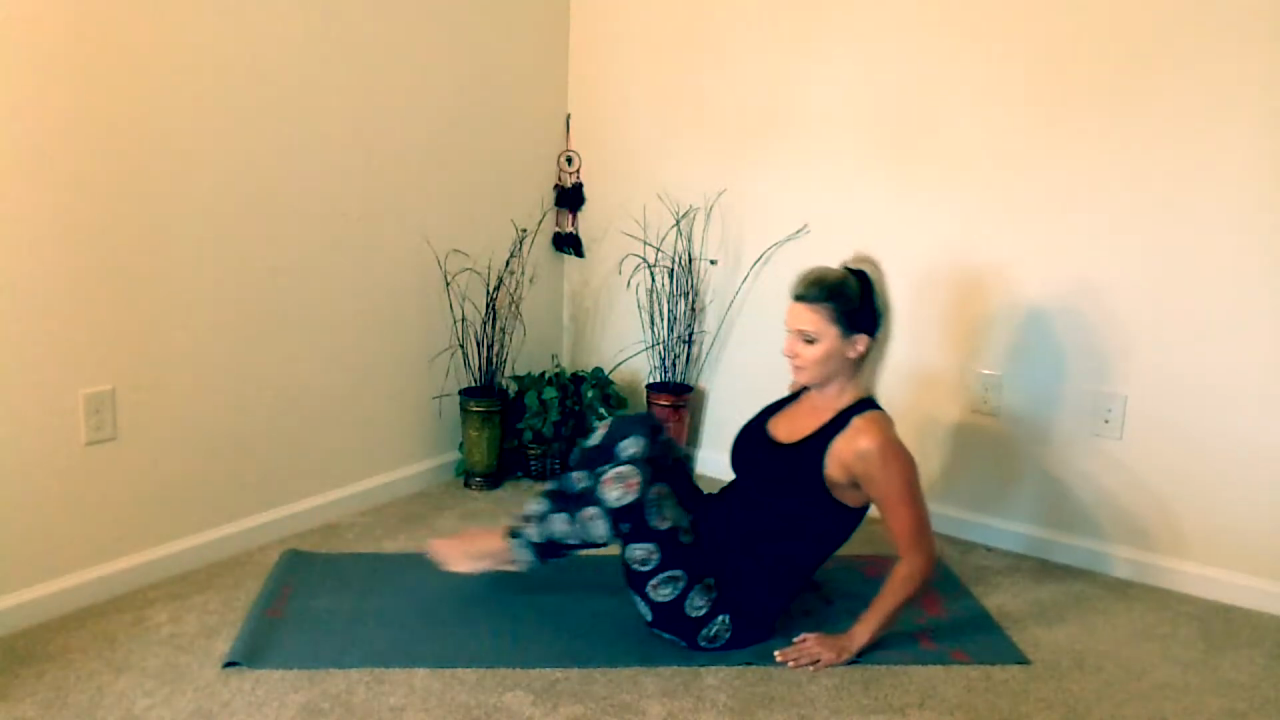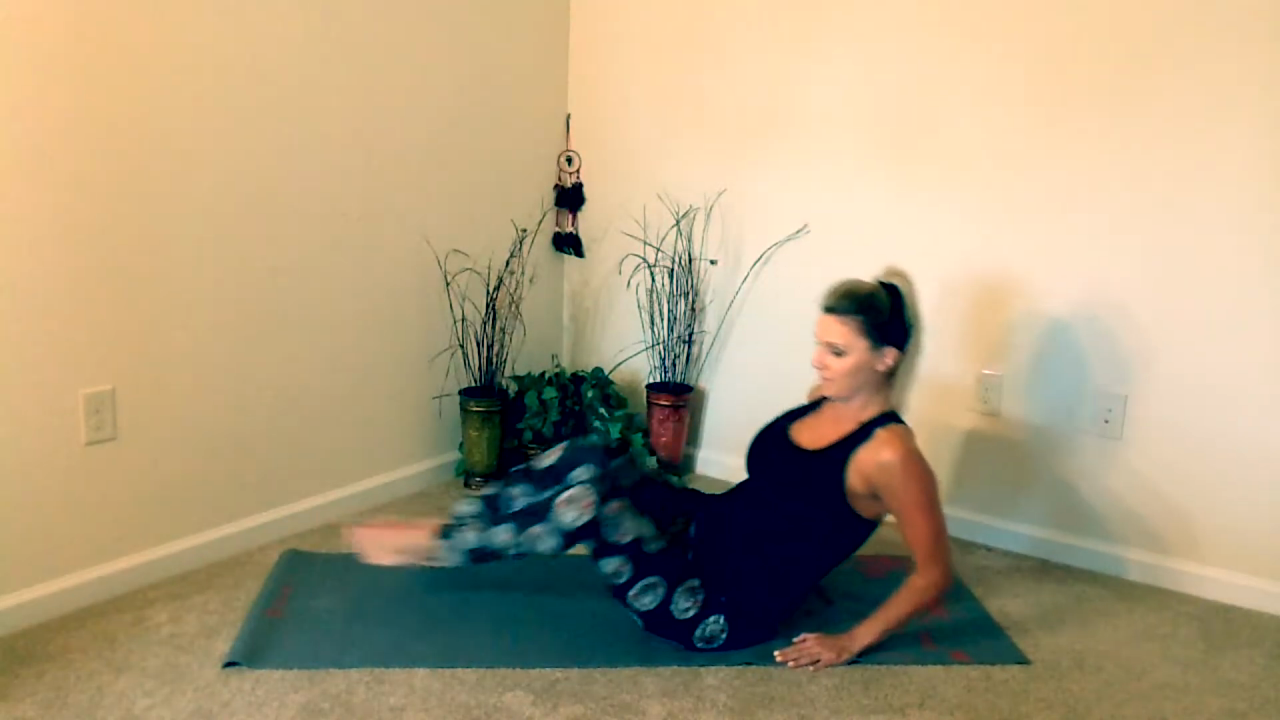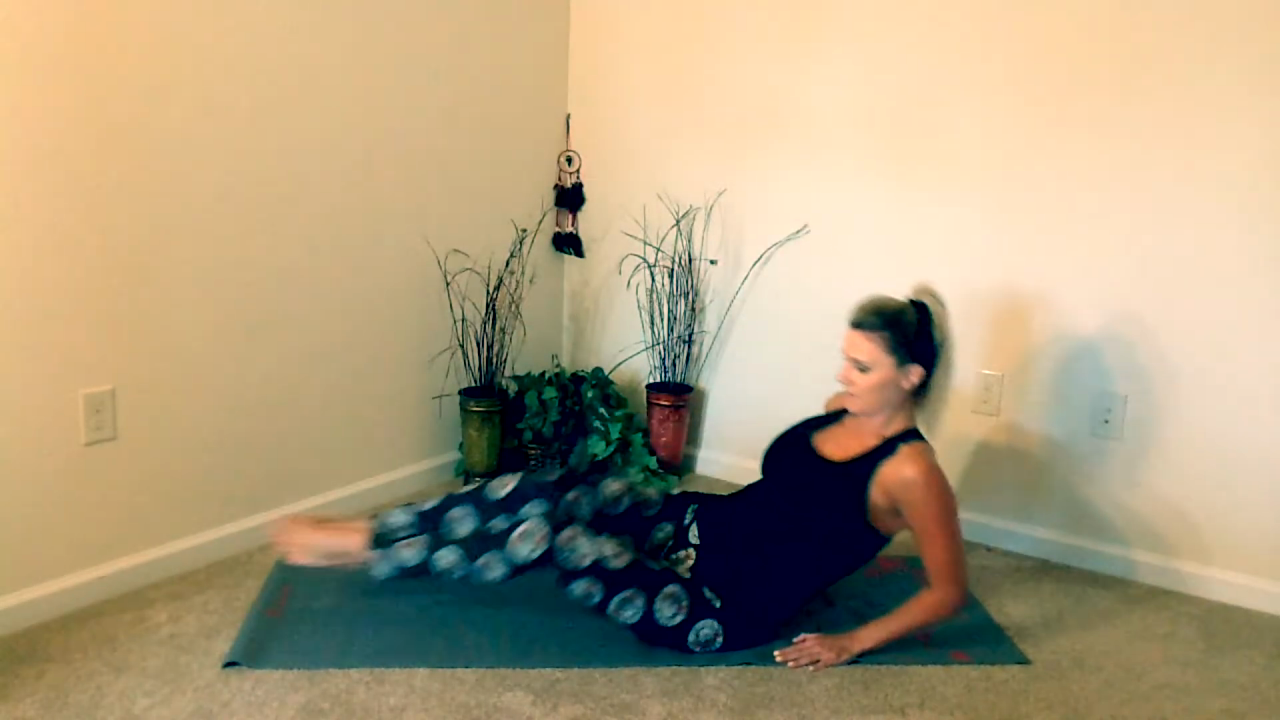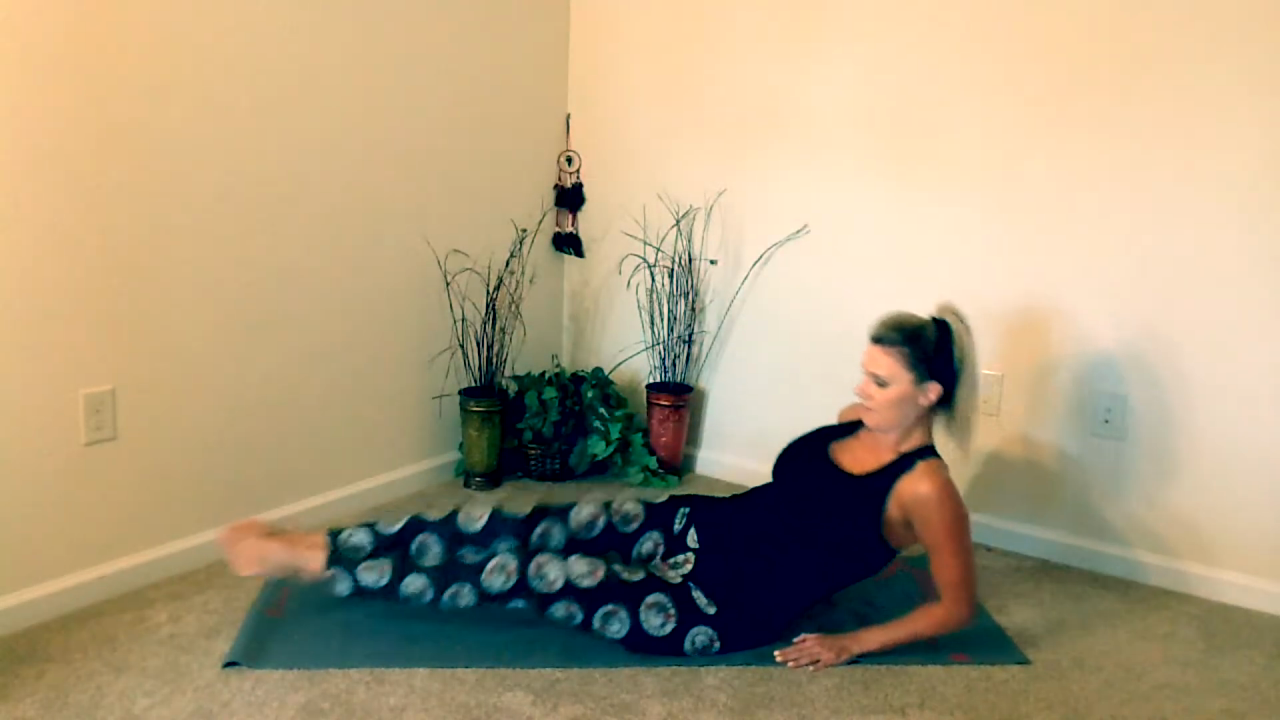
dt=0.1s
person 1, frame 1
left shoulder: (869, 441)
right shoulder: (812, 388)
left elbow: (918, 558)
left wrist: (851, 640)
left hip: (719, 611)
right hip: (715, 532)
left knee: (629, 472)
right knee: (631, 437)
left ankle: (521, 547)
right ankle: (527, 536)
person 1, frame 2
left shoulder: (889, 454)
right shoulder: (828, 397)
left elbow: (933, 571)
left wrist: (850, 643)
left hip: (717, 614)
right hip: (706, 534)
left knee: (584, 487)
right knee: (584, 460)
left ankle: (443, 544)
right ankle: (450, 534)
person 1, frame 3
left shoulder: (910, 474)
right shoulder: (846, 408)
left elbow: (948, 591)
left wrist: (849, 641)
left hip: (720, 609)
right hip: (700, 526)
left knee: (547, 536)
right knee: (542, 494)
left ankle: (358, 547)
right ankle: (365, 536)
person 1, frame 4
left shoulder: (924, 489)
right shoulder: (856, 421)
left elbow: (956, 604)
left wrist: (848, 644)
left hip: (713, 616)
right hip: (695, 532)
left knee: (516, 566)
right knee: (519, 528)
left ankle: (316, 562)
right ankle: (322, 550)
